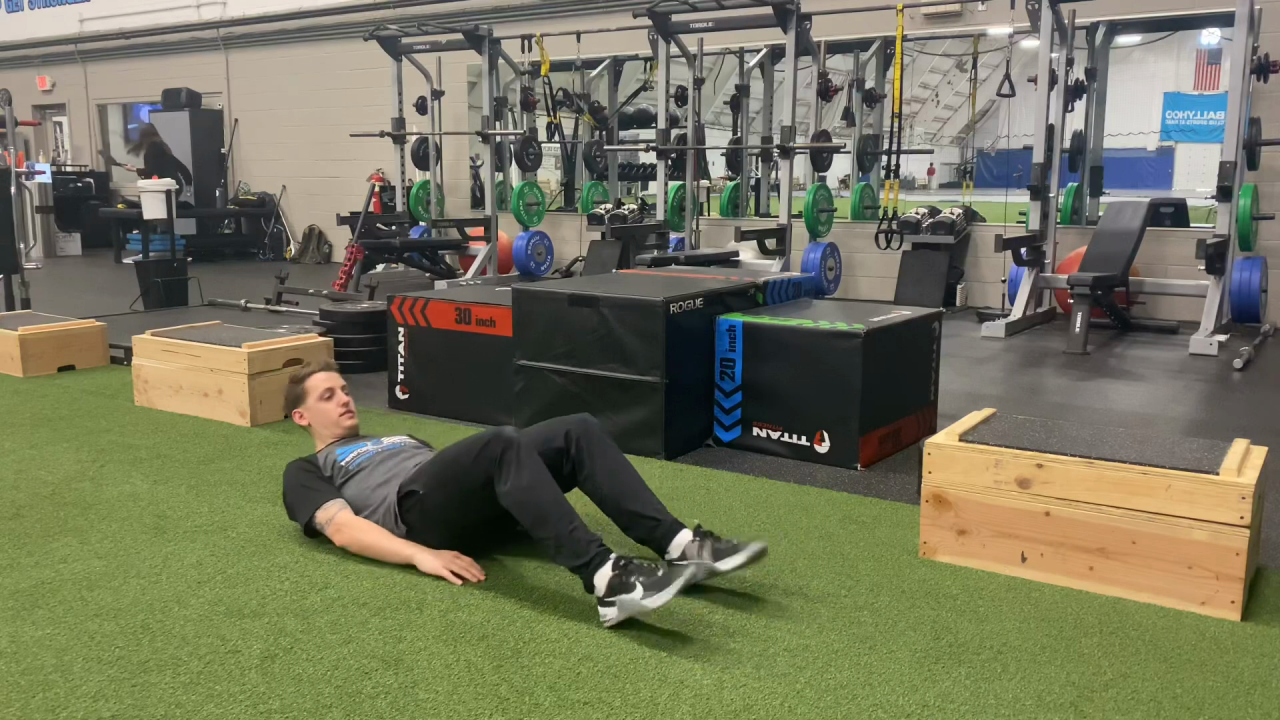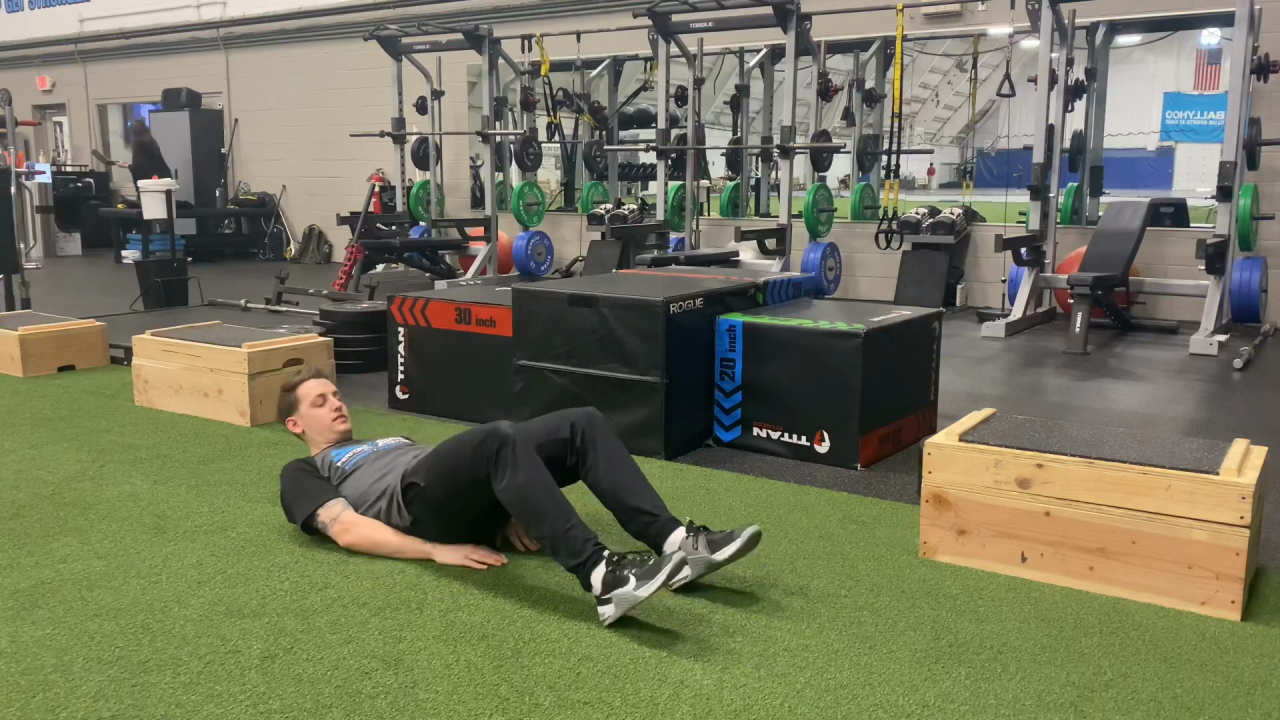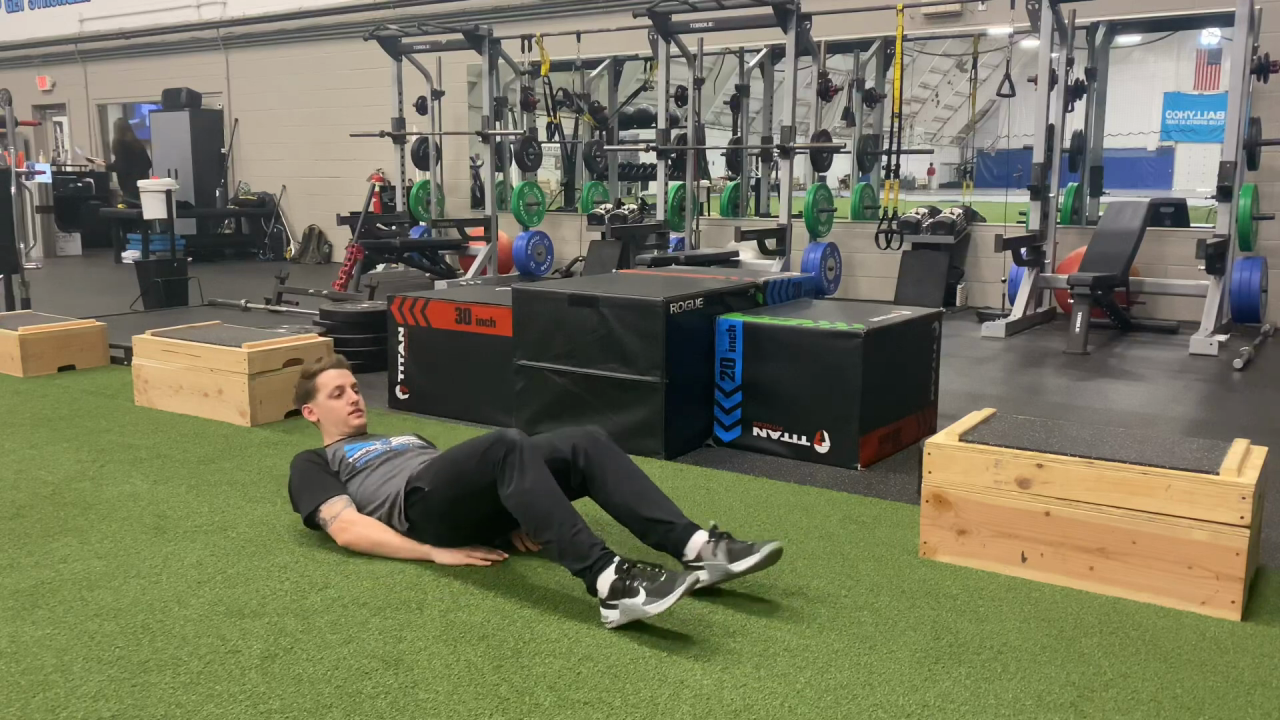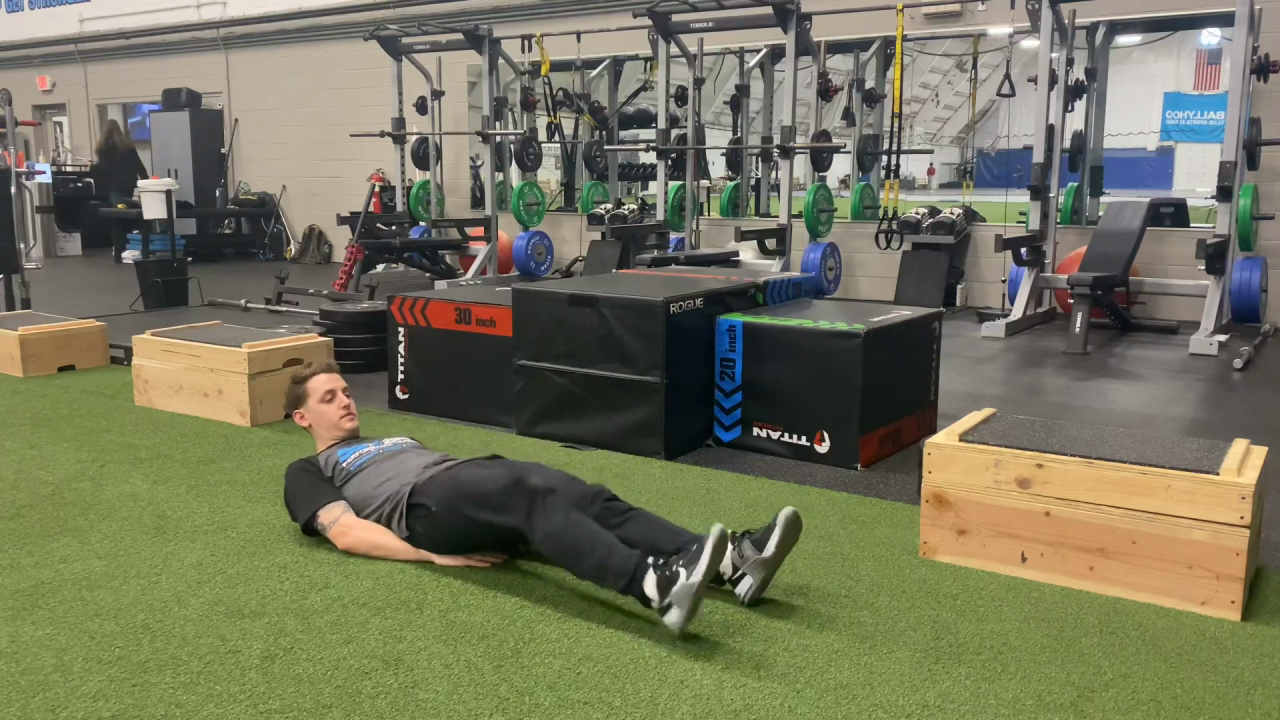
dt=0.3s
person 1, frame 1
left shoulder: (401, 438)
right shoulder: (306, 472)
right elbow: (344, 530)
left wrist: (527, 508)
right wrist: (422, 555)
left hip: (483, 509)
right hip: (417, 507)
left knee: (579, 431)
right knee: (504, 442)
left ankle: (681, 545)
right ankle: (607, 579)
person 1, frame 2
left shoulder: (391, 441)
right shoulder: (303, 473)
right elbow: (347, 531)
left wrist: (506, 516)
right wrist: (436, 550)
left hip: (476, 499)
right hip: (419, 503)
left knee: (583, 425)
right knee: (500, 438)
left ankle: (675, 542)
right ankle: (601, 575)
person 1, frame 3
left shoulder: (404, 438)
right shoulder: (313, 465)
right elbow: (348, 529)
left wrist: (509, 518)
right wrist: (436, 552)
left hip: (478, 503)
right hip: (422, 505)
left knee: (587, 445)
right knee: (509, 446)
left ankle: (701, 549)
right ankle: (610, 582)
person 1, frame 4
left shoulder: (398, 441)
right shoulder: (308, 473)
right elbow: (346, 534)
left wrist: (506, 525)
right wrist: (435, 554)
right hip: (423, 508)
left knee: (591, 500)
right knee: (533, 497)
left ankle: (731, 562)
right ankle: (661, 586)
